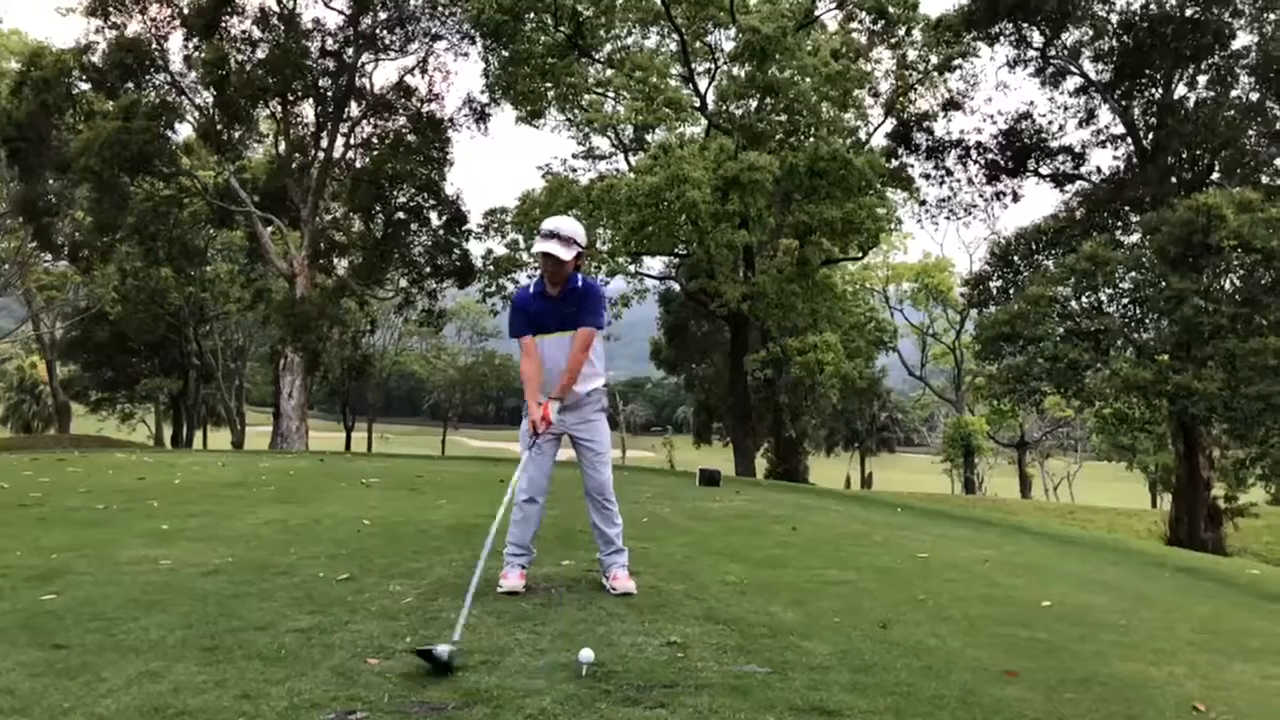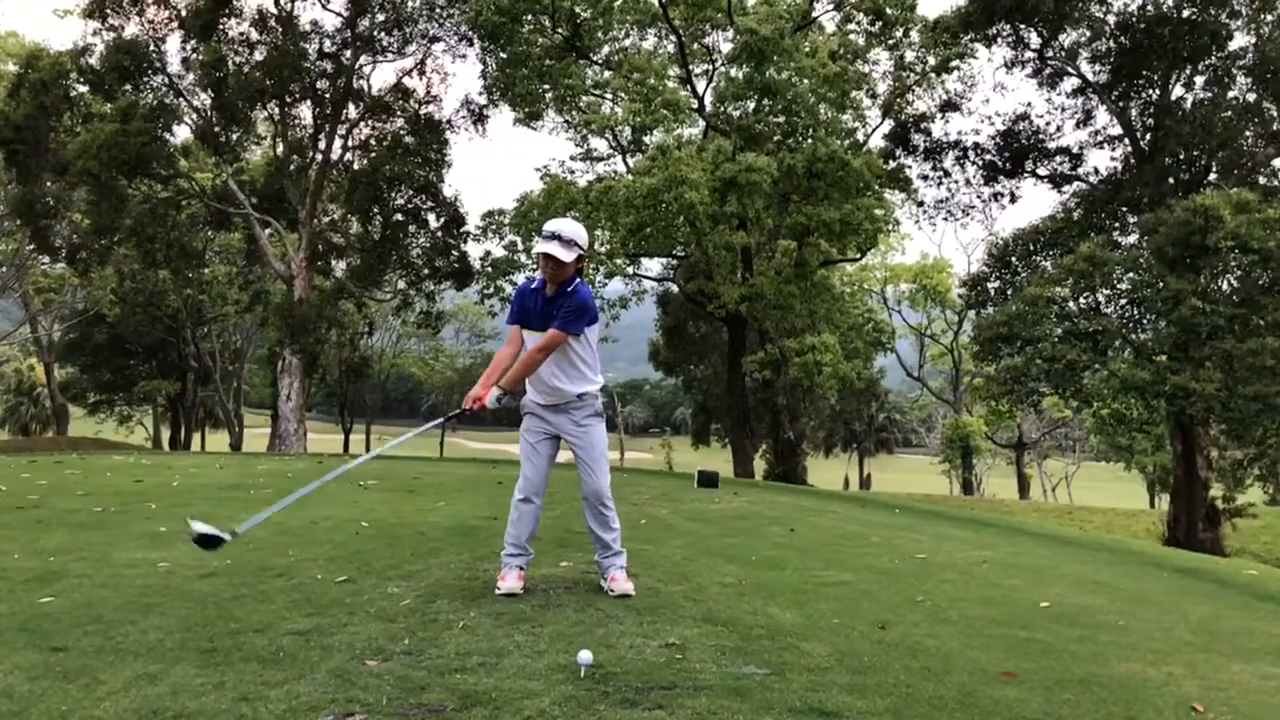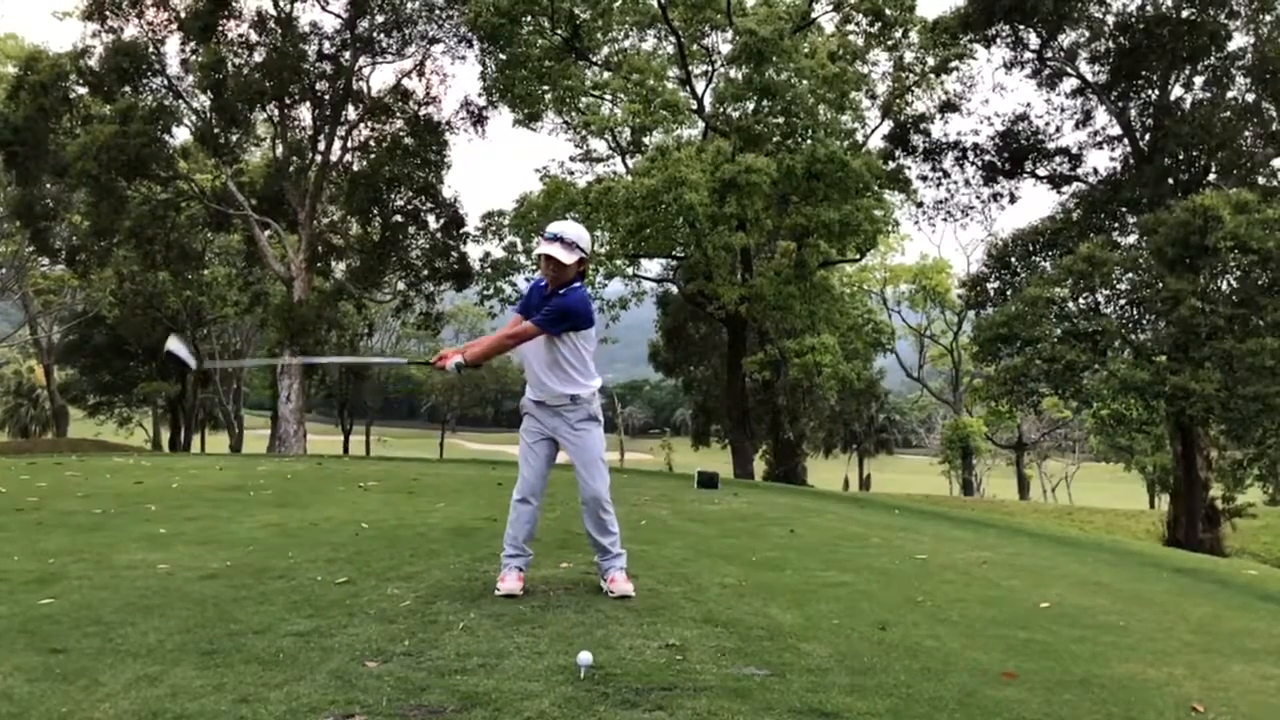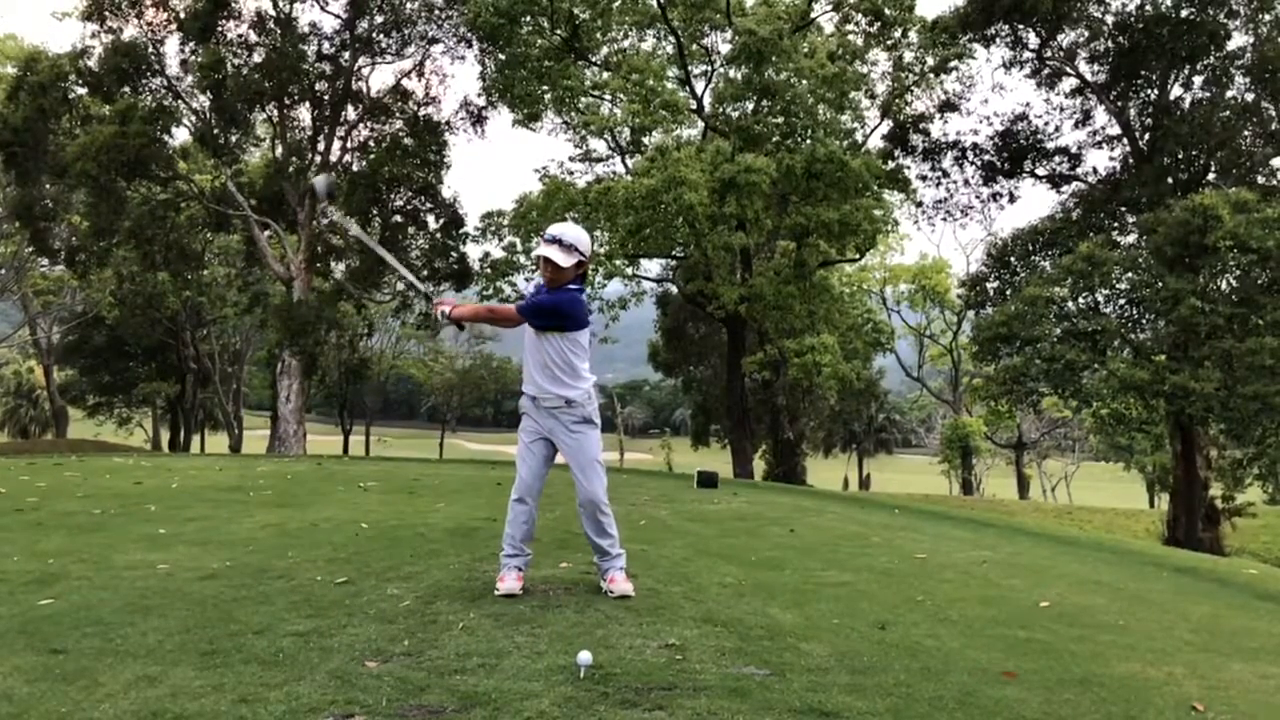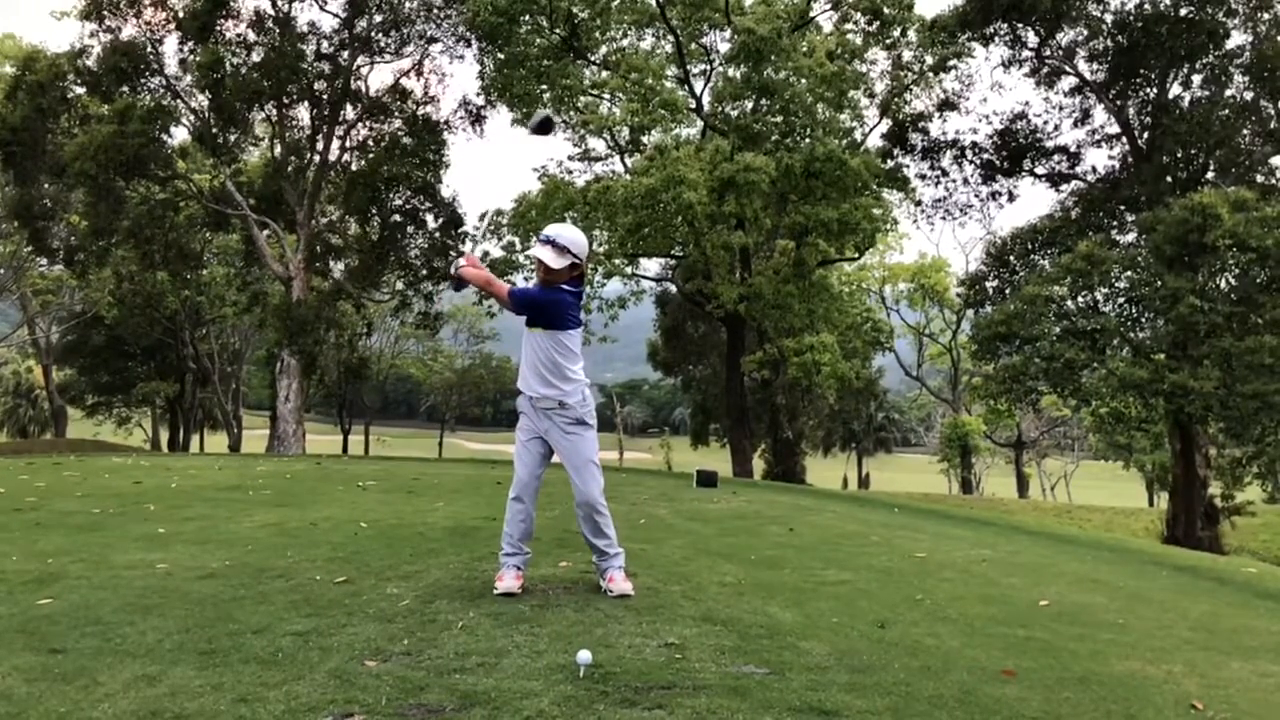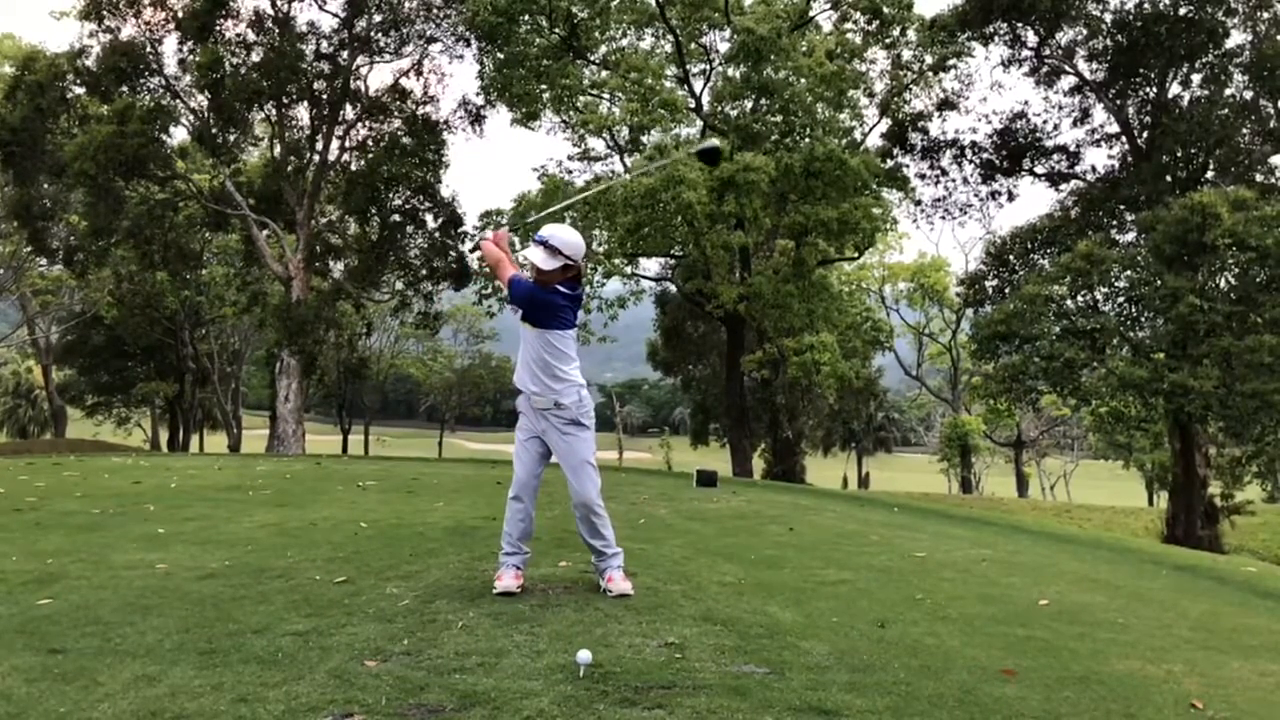
dt=0.7s
person 1, frame 1
left shoulder: (590, 293)
right shoulder: (523, 300)
left elbow: (579, 352)
right elbow: (529, 358)
left wrist: (556, 403)
right wrist: (533, 406)
left hip: (586, 403)
right hip: (542, 404)
left knee: (600, 486)
right knee: (530, 487)
left ankle: (615, 565)
right ankle: (515, 563)
person 1, frame 2
left shoulder: (580, 299)
right shoulder: (525, 292)
left elbow: (541, 351)
right elbow: (512, 346)
left wrist: (499, 391)
right wrist: (482, 384)
left hip: (582, 407)
right hip: (539, 407)
left knee: (597, 489)
right knee: (528, 488)
left ankle: (613, 566)
right ankle: (514, 564)
person 1, frame 3
left shoulder: (574, 302)
right shoulder: (538, 288)
left elbow: (513, 339)
right elbow: (508, 330)
left wrist: (464, 359)
right wrist: (462, 348)
left hip: (578, 410)
right hip: (538, 408)
left knee: (595, 491)
right knee: (527, 489)
left ankle: (612, 566)
right ankle: (513, 565)
person 1, frame 4
left shoulder: (566, 301)
right shoulder: (545, 288)
left elbow: (501, 314)
right elbow: (509, 318)
left wrist: (452, 312)
right wrist: (461, 309)
left hip: (574, 411)
right hip: (536, 408)
left knee: (592, 493)
right knee: (524, 489)
left ankle: (612, 567)
right ankle: (512, 565)
person 1, frame 5
left shoulder: (555, 299)
right shoulder: (547, 291)
left elbow: (496, 290)
left wrist: (465, 268)
right wrist: (477, 270)
left hip: (570, 411)
right hip: (533, 407)
left knee: (589, 493)
right knee: (522, 488)
left ankle: (611, 566)
right ankle: (512, 564)
person 1, frame 6
left shoulder: (547, 299)
right shoulder: (550, 288)
left elbow: (502, 268)
right elbow: (513, 272)
left wrist: (490, 244)
left hip: (567, 411)
right hip: (533, 407)
left knee: (585, 494)
right knee: (521, 488)
left ankle: (610, 566)
right ankle: (511, 564)
